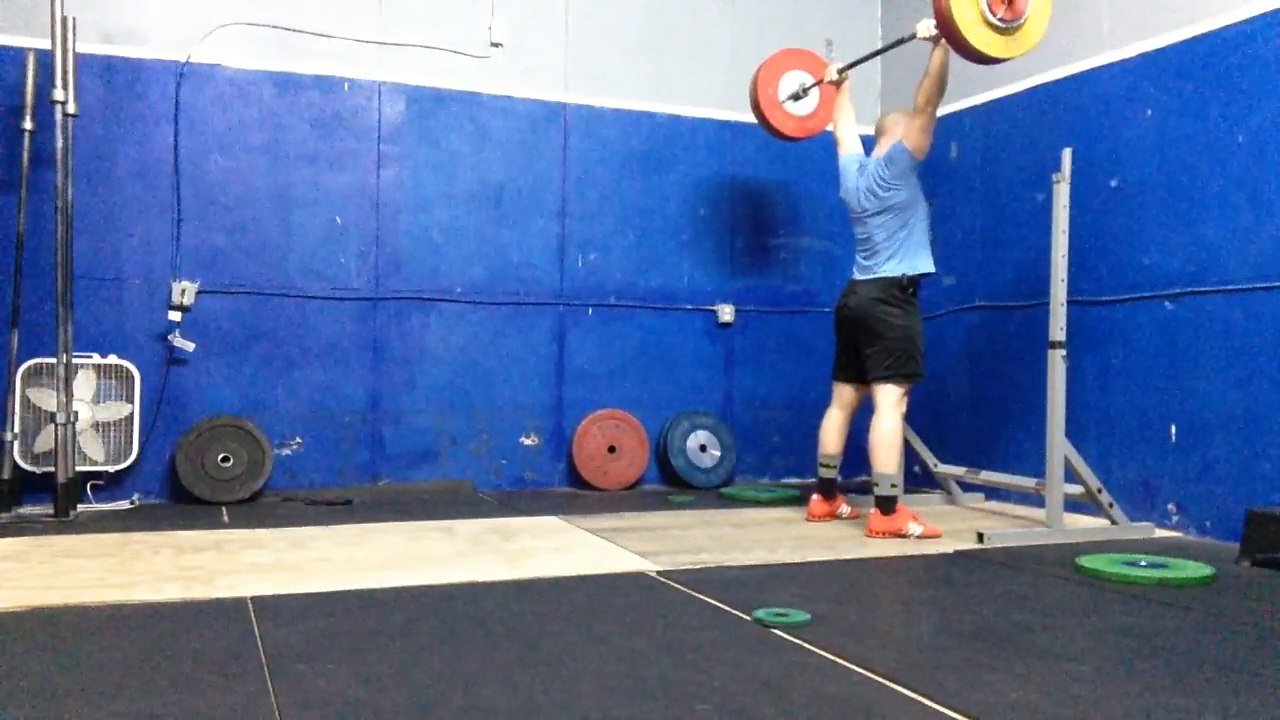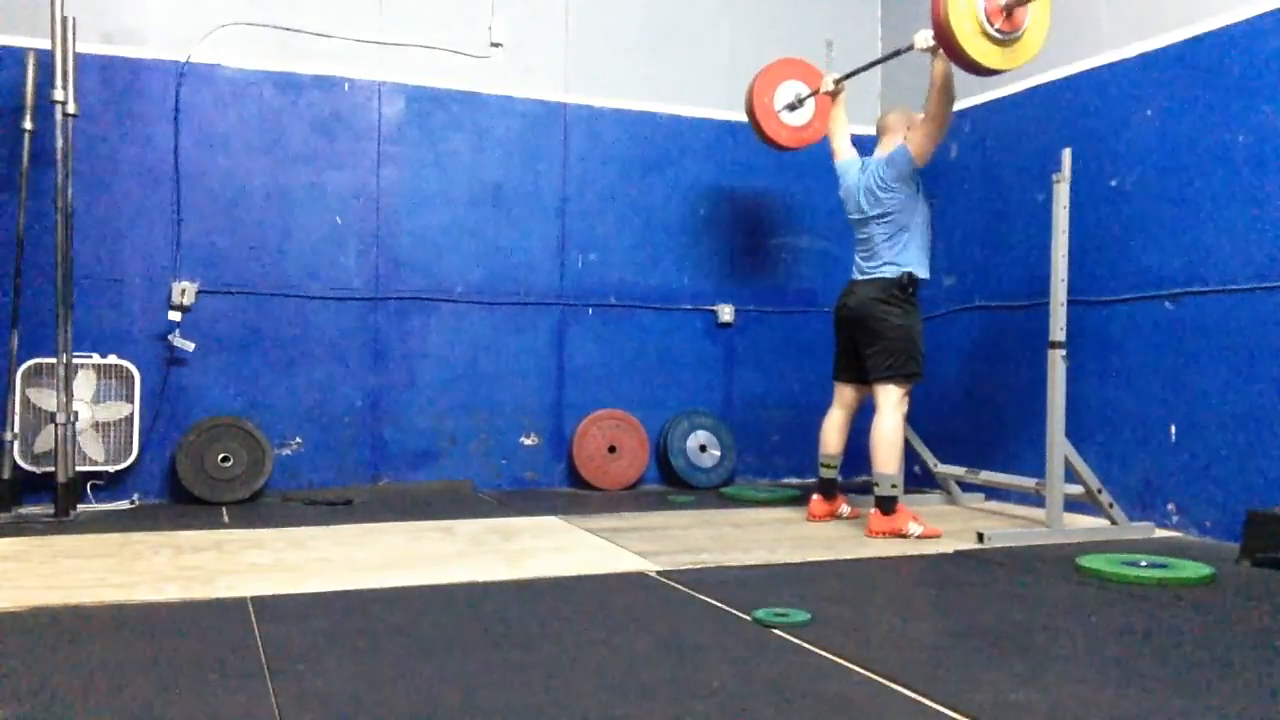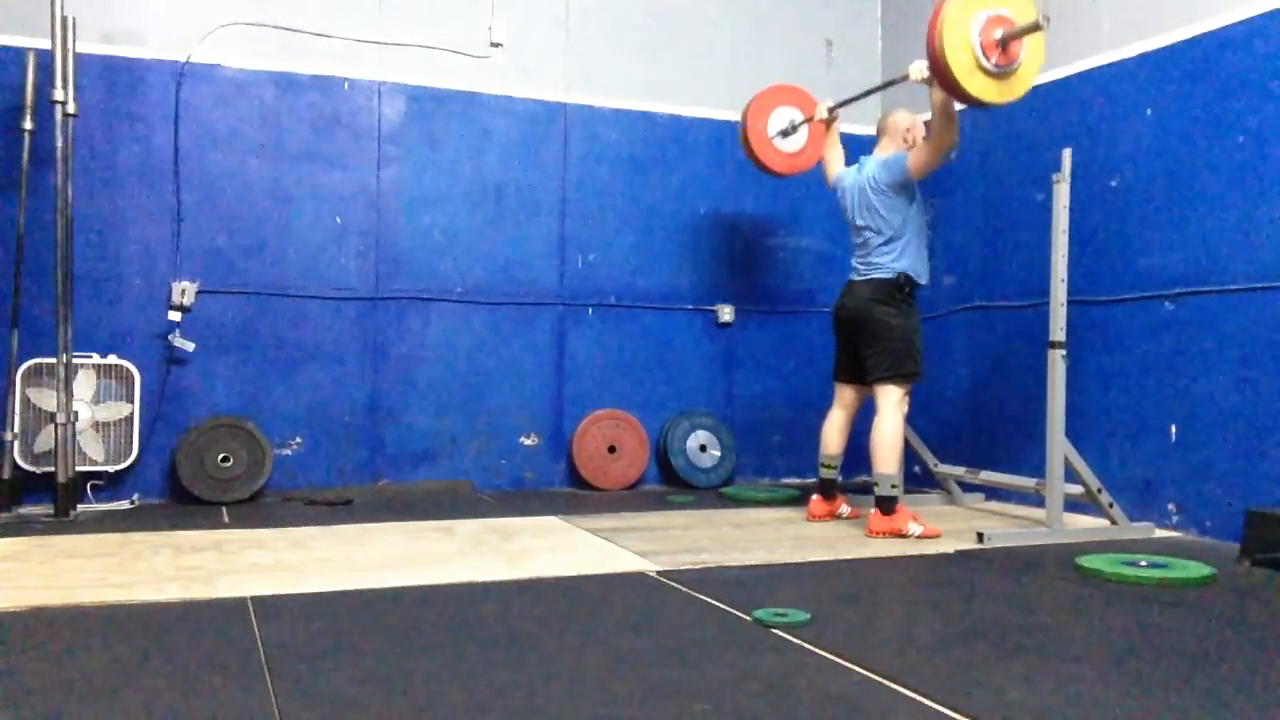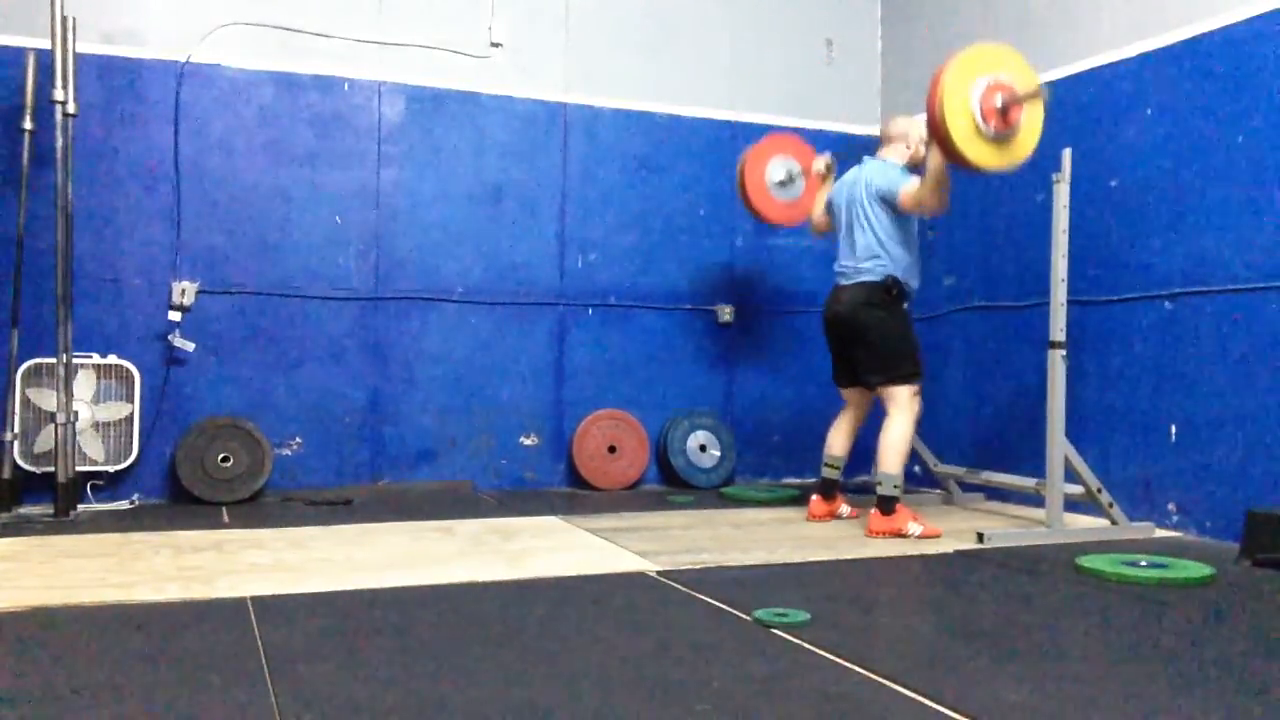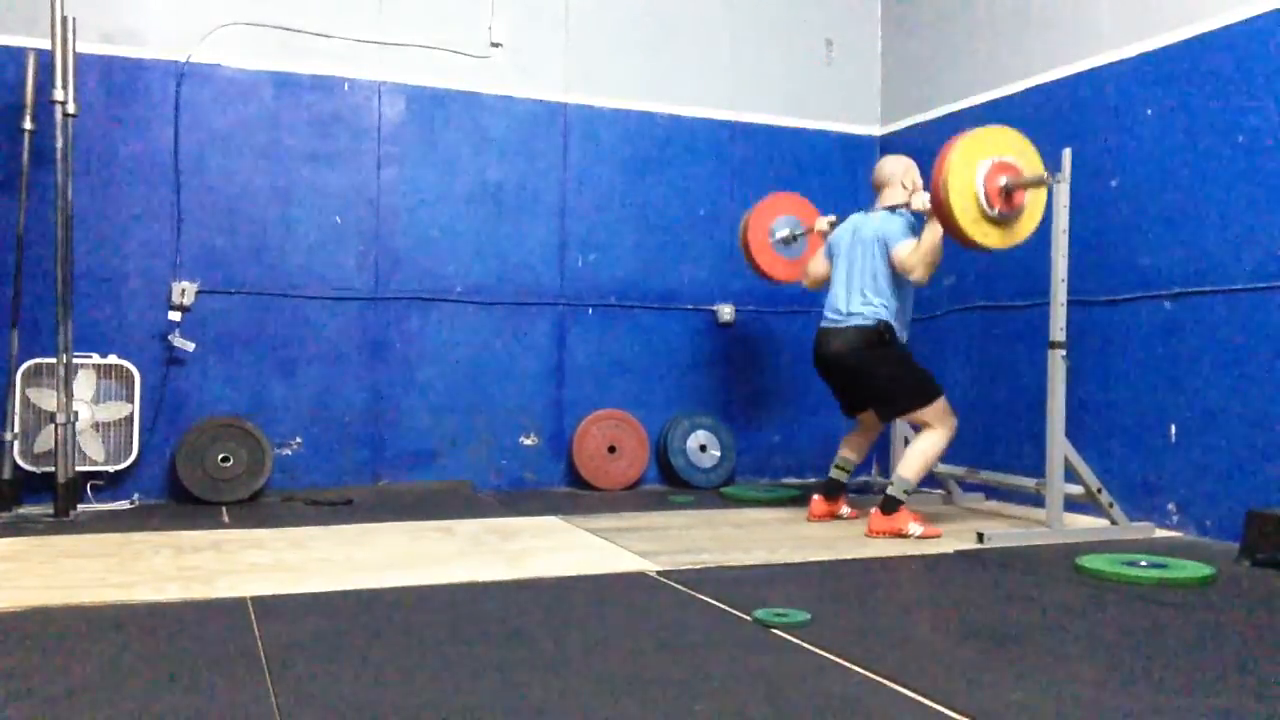
dt=0.3s
person 1, frame 1
left shoulder: (854, 170)
right shoulder: (896, 167)
left elbow: (844, 126)
right elbow: (926, 106)
left wrist: (840, 86)
right wrist: (940, 44)
left hip: (856, 297)
right hip: (889, 298)
left knee: (844, 400)
right knee: (890, 401)
left ankle: (825, 498)
right ankle: (887, 513)
person 1, frame 2
left shoulder: (853, 173)
right shoulder: (896, 168)
left elbow: (838, 136)
right elbow: (937, 115)
left wrist: (834, 97)
right wrist: (940, 56)
left hip: (854, 297)
right hip: (888, 298)
left knee: (844, 401)
right knee: (891, 402)
left ankle: (825, 497)
right ankle: (887, 514)
person 1, frame 3
left shoulder: (853, 177)
right shoulder: (892, 169)
left elbow: (831, 169)
right elbow: (944, 141)
left wrist: (830, 126)
right wrist: (938, 83)
left hip: (853, 297)
right hip: (886, 297)
left knee: (845, 402)
right knee: (892, 403)
left ankle: (825, 497)
right ankle: (887, 513)
person 1, frame 4
left shoulder: (850, 178)
right shoulder: (888, 175)
left elbow: (819, 221)
right elbow: (932, 201)
left wrist: (824, 178)
right wrist: (938, 145)
left hip: (841, 302)
right hip: (875, 300)
left knee: (854, 405)
right knee: (903, 405)
left ankle: (825, 497)
right ankle: (887, 512)
person 1, frame 5
left shoulder: (848, 226)
right shoulder: (896, 223)
left elbow: (811, 279)
right elbow: (917, 270)
left wrist: (823, 238)
right wrist: (936, 220)
left hip: (829, 344)
right hip: (866, 342)
left knee: (871, 423)
right knee: (941, 423)
left ankle: (827, 498)
right ankle: (890, 511)
